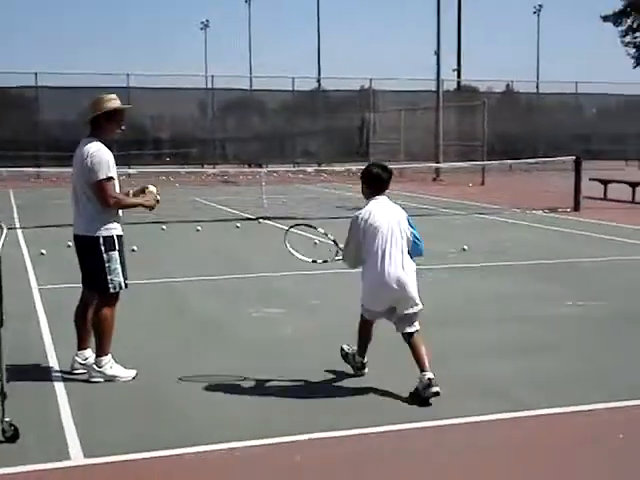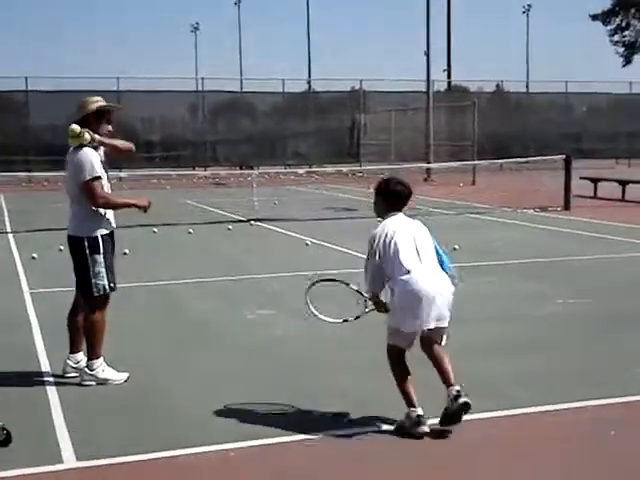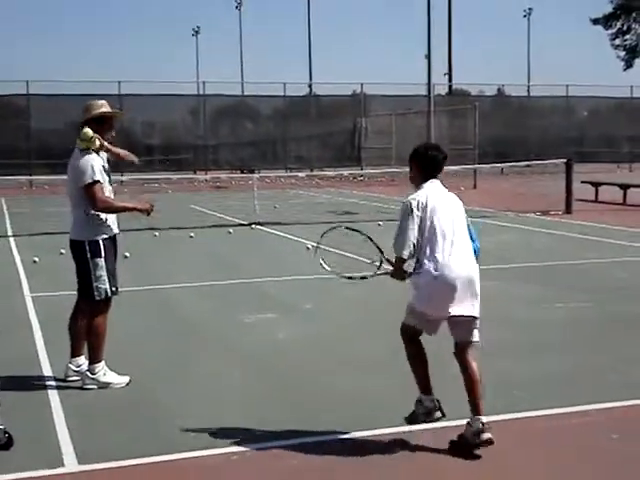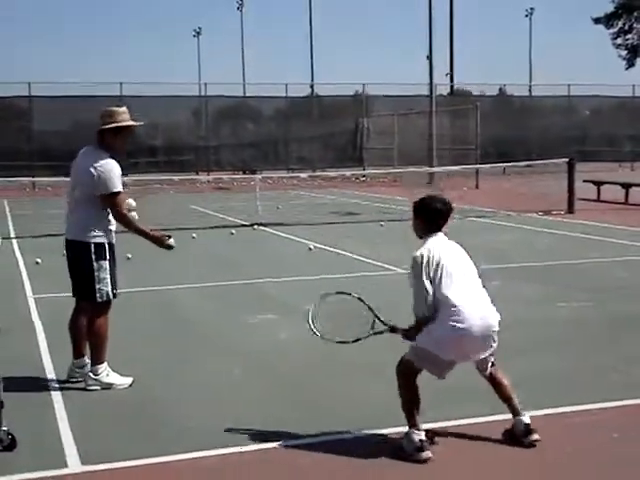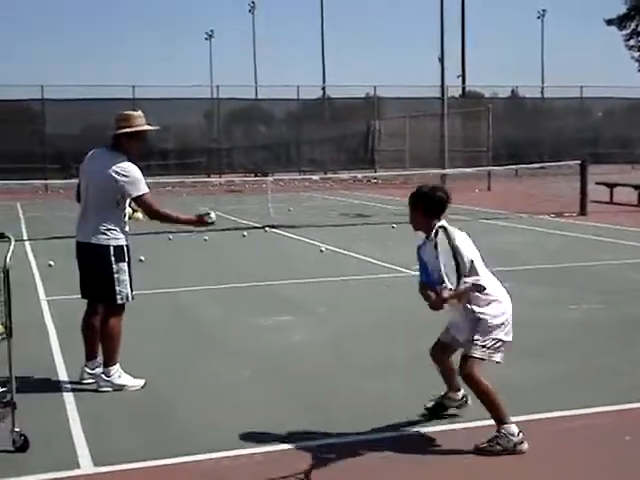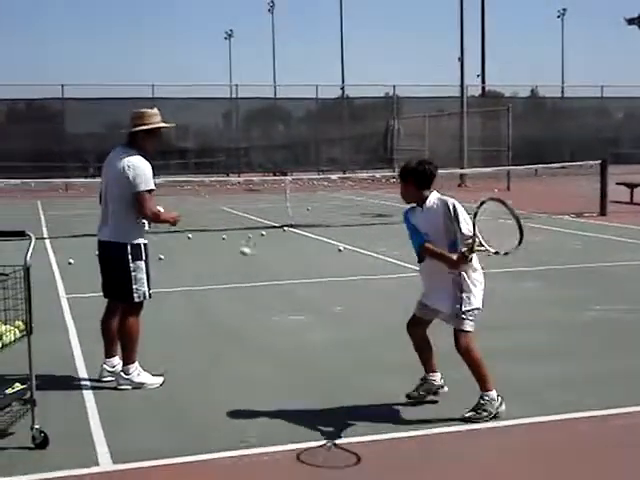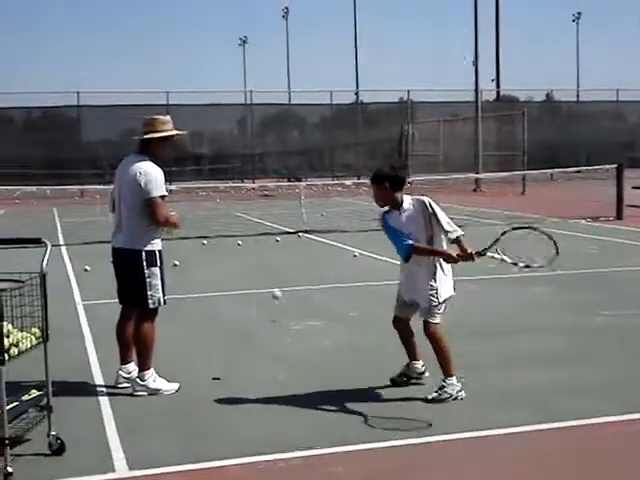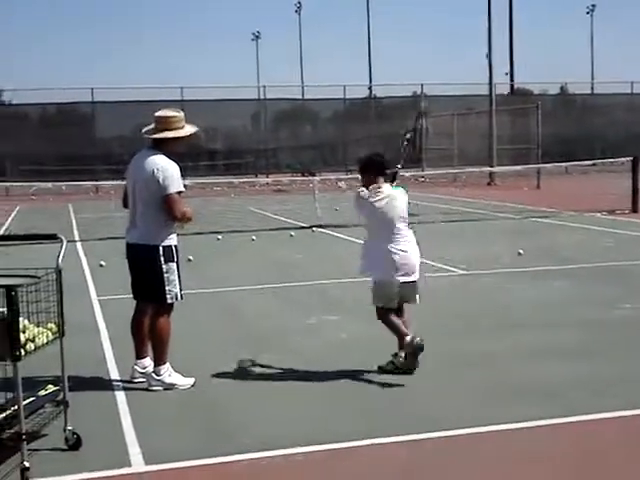
dt=0.4s
person 1, frame 1
left shoulder: (85, 148)
right shoulder: (100, 153)
right elbow: (108, 199)
left wrist: (131, 193)
right wrist: (142, 202)
left hip: (85, 232)
right hip: (101, 235)
left knee: (90, 294)
right knee: (108, 297)
left ankle: (83, 356)
right ankle: (102, 364)
person 1, frame 2
left shoulder: (92, 149)
right shoulder: (85, 154)
left elbow: (129, 148)
right elbow: (98, 198)
left wrist: (102, 140)
right wrist: (134, 203)
left hip: (87, 234)
right hip: (91, 236)
left knee: (84, 298)
right knee: (98, 300)
left ankle: (75, 359)
right ankle: (94, 366)
person 1, frame 3
left shoulder: (96, 154)
right shoulder: (86, 159)
left elbow: (132, 159)
right elbow: (99, 203)
left wrist: (107, 148)
right wrist: (136, 206)
left hip: (95, 238)
right hip: (93, 240)
left knee: (86, 302)
right knee: (99, 304)
left ankle: (76, 364)
right ankle: (95, 371)
person 1, frame 4
left shoulder: (85, 154)
right shoulder: (107, 166)
right elbow: (119, 214)
left wrist: (118, 200)
right wrist: (151, 236)
left hip: (76, 238)
right hip: (93, 242)
left knee: (84, 304)
right knee: (100, 306)
left ankle: (79, 365)
right ankle: (98, 372)
person 1, frame 5
left shoulder: (92, 156)
right shoulder: (125, 169)
left elbow: (80, 196)
right elbow: (153, 211)
right wrist: (192, 220)
left hip: (85, 242)
right hip: (108, 245)
left knee: (95, 306)
right knee: (113, 309)
left ankle: (91, 366)
right ankle: (110, 373)
person 1, frame 6
left shoulder: (113, 157)
right shoulder: (138, 164)
right elbow: (147, 212)
right wrist: (169, 218)
left hip: (107, 240)
right hip: (127, 243)
left knee: (115, 304)
right knee: (132, 307)
left ankle: (111, 364)
right ankle: (129, 371)
person 1, frame 7
left shoulder: (126, 164)
right shoulder: (150, 171)
right elbow: (159, 217)
right wrist: (173, 219)
left hip: (122, 246)
right hip: (142, 250)
left knee: (129, 311)
right knee: (146, 313)
left ankle: (126, 370)
right ankle: (145, 377)
person 1, frame 8
left shoulder: (137, 160)
right shoulder: (166, 166)
left elbow: (127, 202)
right elbow: (176, 212)
right wrist: (188, 214)
left hip: (136, 242)
right hip: (158, 246)
left knee: (144, 306)
right knee: (162, 309)
left ankle: (142, 365)
right ankle: (161, 372)
person 2, frame 1
left shoulder: (362, 216)
right shoulder: (400, 213)
left elbow: (351, 258)
right elbow: (416, 249)
left hip: (376, 281)
right hip: (405, 280)
left knee: (367, 317)
right knee: (411, 332)
left ankle: (359, 360)
right ankle: (427, 378)
person 2, frame 2
left shoulder: (380, 233)
right shoulder: (420, 227)
left elbow: (374, 280)
left wrist: (377, 302)
left hip: (410, 294)
right hip: (441, 291)
left knee: (395, 353)
right knee: (431, 344)
left ankle: (415, 415)
right ankle: (454, 392)
person 2, frame 3
left shoulder: (416, 200)
right shoulder: (455, 200)
left elbow: (405, 246)
right elbow: (473, 247)
left wrist: (398, 268)
left hip: (438, 278)
right hip: (468, 277)
left knee: (410, 333)
right knee: (464, 351)
left ankle: (427, 402)
right ankle: (478, 423)
person 2, frame 4
left shoulder: (422, 256)
right shoulder: (458, 251)
left elbow: (425, 308)
left wrist: (415, 330)
left hip: (456, 325)
right hip: (486, 321)
left knee: (405, 371)
right knee: (489, 370)
left ankle: (416, 437)
right ankle: (523, 425)
person 2, frame 5
left shoulder: (454, 239)
right shoulder: (424, 248)
left elbow: (476, 282)
right elbow: (428, 284)
left wrist: (450, 297)
right wrist: (434, 297)
left hip: (489, 309)
right hip: (468, 312)
left knee: (468, 369)
right knee: (438, 353)
left ankle: (510, 434)
right ankle: (455, 395)
person 2, frame 6
left shoulder: (448, 205)
right shoulder: (410, 215)
left elbow: (471, 239)
right elbow: (422, 246)
left wrist: (463, 257)
right wrist: (447, 258)
left hip: (463, 282)
right hip: (436, 283)
left knee: (463, 343)
right knee: (415, 327)
left ankle: (491, 398)
right ankle: (433, 379)
person 2, frame 7
left shoulder: (423, 204)
right shoulder: (387, 219)
left elbow: (451, 230)
right elbow: (407, 247)
left wrist: (463, 250)
right wrist: (441, 253)
left hip: (434, 276)
right hip: (411, 277)
left knee: (431, 329)
right knee: (399, 321)
left ankle: (452, 384)
right ankle: (415, 365)
person 2, frame 8
left shoulder: (362, 197)
right shoulder: (400, 194)
left hip: (386, 263)
right hip: (409, 259)
left knee: (384, 312)
right knee: (398, 307)
left ankle: (410, 342)
right ankle: (405, 355)
